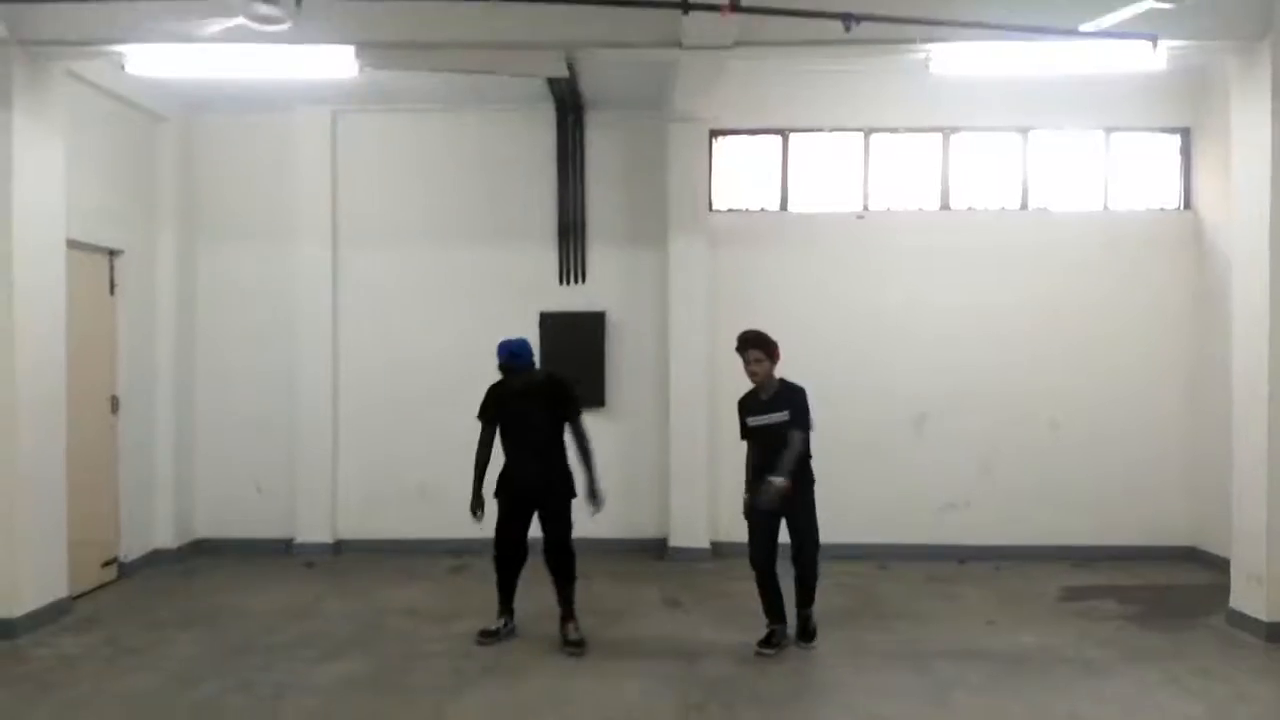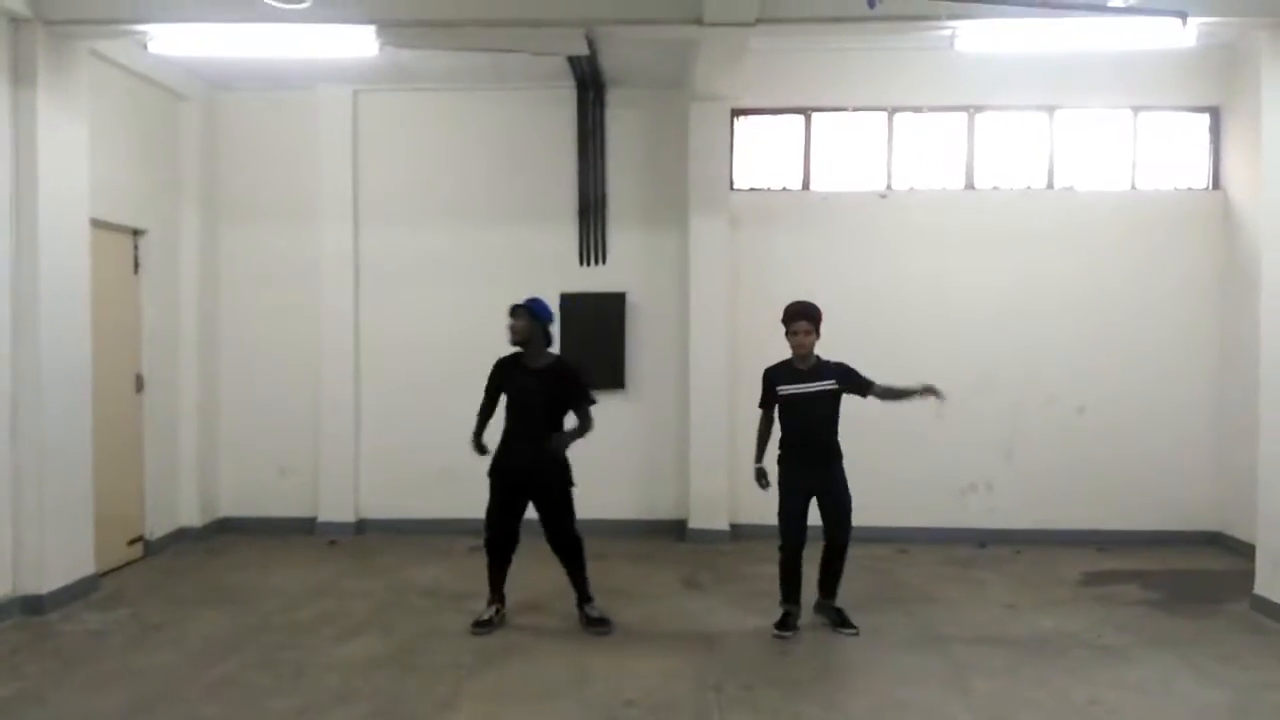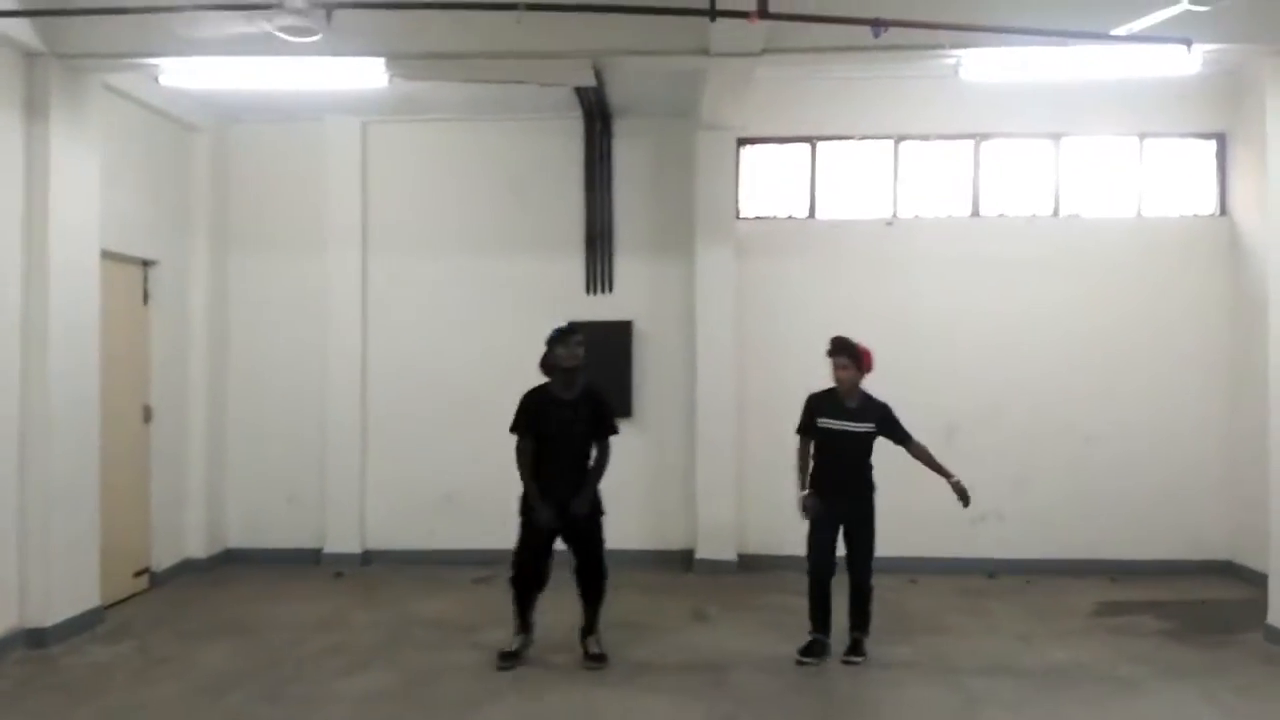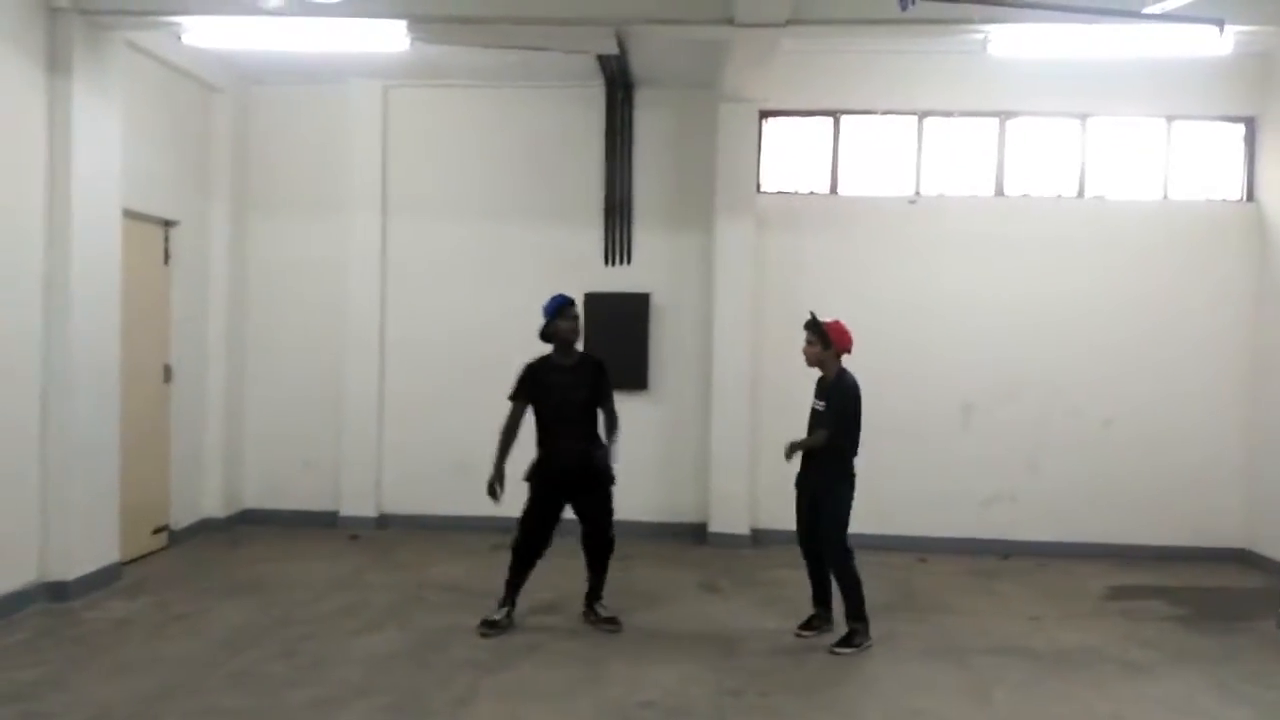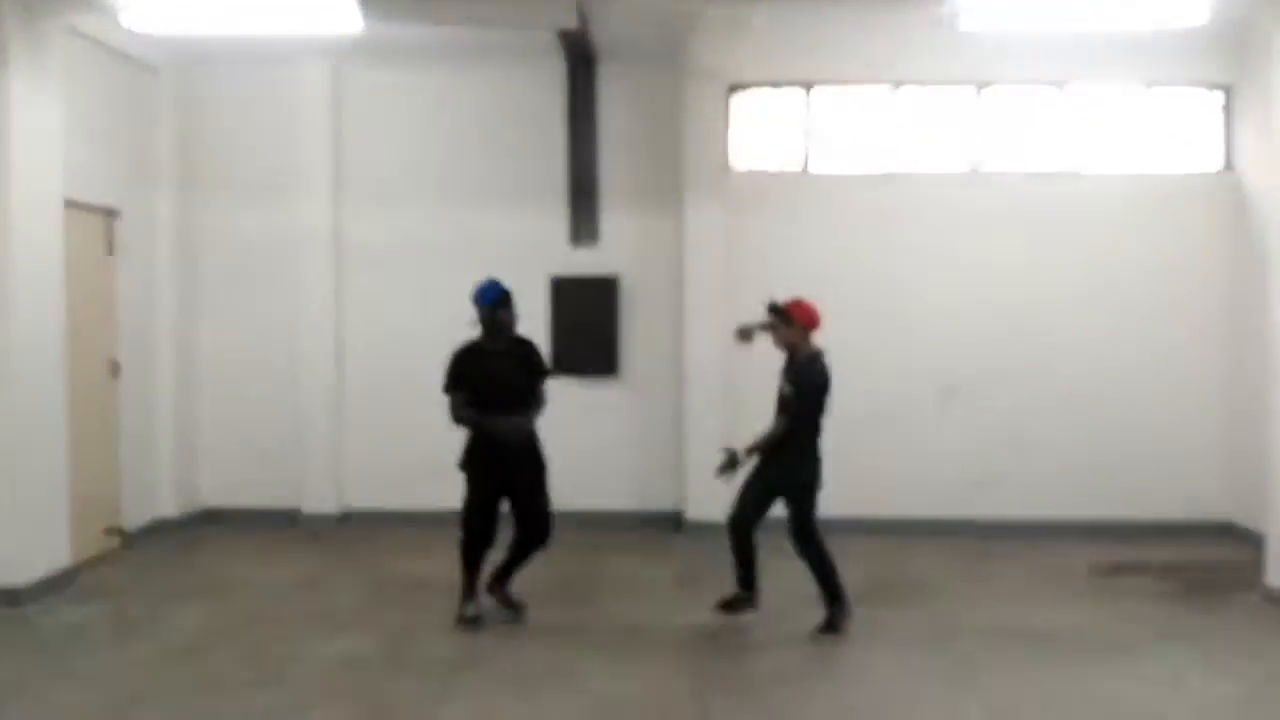
dt=1s
person 1, frame 1
left shoulder: (556, 388)
right shoulder: (498, 393)
left elbow: (578, 434)
right elbow: (486, 441)
left wrist: (592, 481)
right wrist: (476, 489)
left hip: (553, 481)
right hip: (514, 482)
left knee: (559, 549)
right knee: (507, 550)
left ankle: (569, 621)
right ankle: (505, 618)
person 1, frame 2
left shoulder: (564, 372)
right shoulder: (505, 367)
left elbow: (586, 420)
right elbow: (490, 399)
left wrist: (569, 437)
right wrist: (477, 434)
left hip: (549, 467)
right hip: (508, 465)
left knee: (564, 536)
right knee: (499, 535)
left ankle: (586, 604)
right ankle: (496, 604)
person 1, frame 3
left shoulder: (595, 400)
right shoulder: (535, 400)
left elbow: (602, 451)
right elbow: (522, 455)
left wrist: (587, 493)
right wrist: (536, 503)
left hip: (582, 499)
right hip: (542, 499)
left knee: (593, 568)
right knee: (528, 570)
left ankle: (590, 634)
right ankle: (522, 633)
person 1, frame 4
left shoulder: (594, 367)
right shoulder: (536, 372)
left elbow: (608, 412)
right elbow: (514, 419)
left wrist: (607, 443)
right wrist: (498, 467)
left hip: (591, 467)
right hip: (550, 468)
left knee: (600, 538)
right knee: (531, 537)
left ankle: (594, 602)
right ankle: (506, 606)
person 1, frame 5
left shoulder: (525, 350)
right shoulder: (466, 358)
left elbow: (537, 397)
right elbow: (458, 413)
left wrist: (526, 417)
right wrist: (495, 424)
left hip: (524, 451)
right hip: (486, 453)
left knee: (536, 526)
right knee: (479, 528)
left ankle: (499, 581)
right ankle: (469, 597)
person 2, frame 1
left shoulder: (795, 395)
right shoulder: (746, 404)
left elbow: (797, 441)
left wrist: (780, 479)
right wrist: (750, 493)
left hip: (797, 488)
right hip: (763, 489)
left knee: (806, 557)
right knee: (761, 561)
left ankle: (805, 612)
right ankle: (778, 626)
person 2, frame 2
left shoulder: (836, 372)
right shoulder: (775, 375)
left elbow: (878, 391)
right elbow: (767, 419)
left wrist: (917, 391)
right wrist: (758, 461)
left hip: (830, 468)
right hip: (793, 470)
left knee: (838, 538)
right knee: (791, 541)
left ankle: (827, 603)
right ankle: (790, 609)
person 2, frame 3
left shoulder: (877, 410)
right shoulder: (816, 403)
left elbow: (912, 445)
right elbow: (805, 448)
left wrist: (951, 478)
right wrist: (804, 491)
left hip: (860, 498)
right hip: (823, 497)
left knee: (860, 571)
right knee: (820, 568)
left ankle: (858, 636)
right ankle: (820, 637)
person 2, frame 4
left shoulder: (844, 388)
right shoulder: (824, 382)
left elbow: (822, 437)
left wrist: (794, 446)
right wrist: (803, 451)
left hip: (835, 481)
right hip: (812, 476)
left knee: (836, 551)
right knee: (810, 545)
left ankle: (859, 627)
right ankle: (822, 612)
person 2, frame 5
left shoulder: (812, 373)
right shoulder: (798, 356)
left elbow: (784, 425)
right elbow: (784, 328)
left wrist: (744, 455)
right wrist: (756, 328)
left hip: (799, 465)
right hip: (773, 459)
left knee: (805, 537)
right knee: (740, 524)
left ankle: (837, 609)
right ankle: (746, 592)
